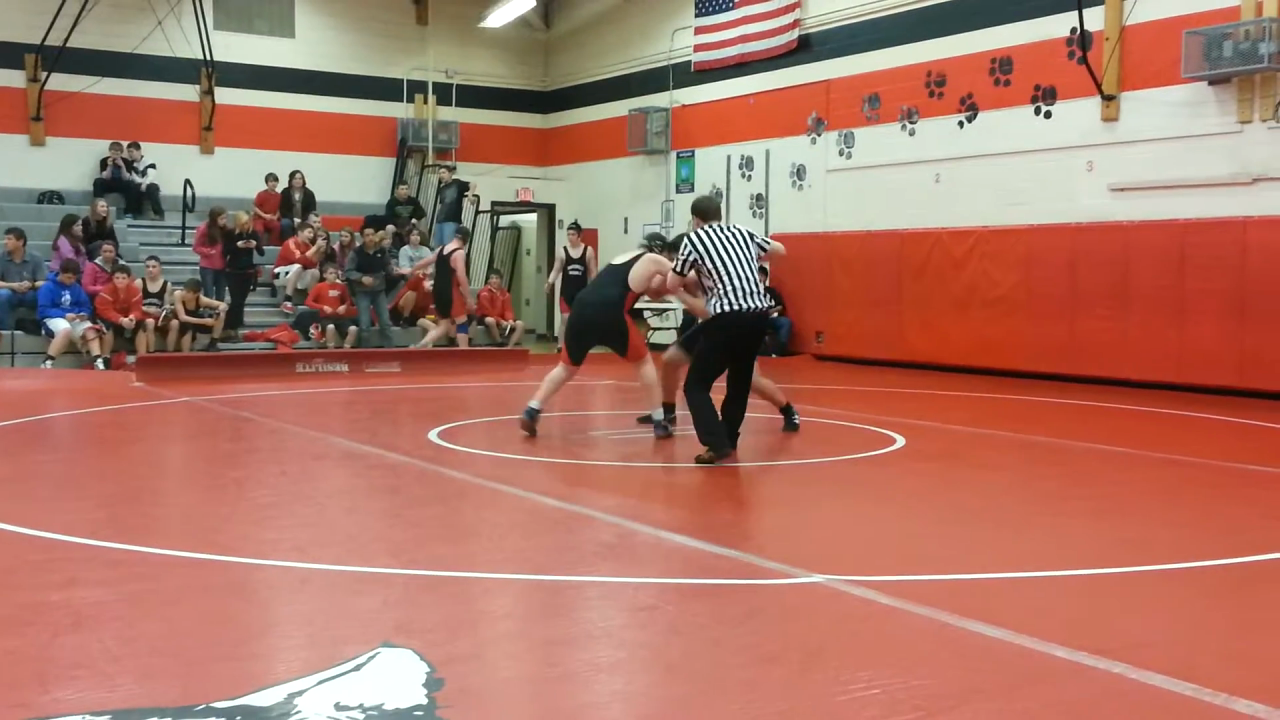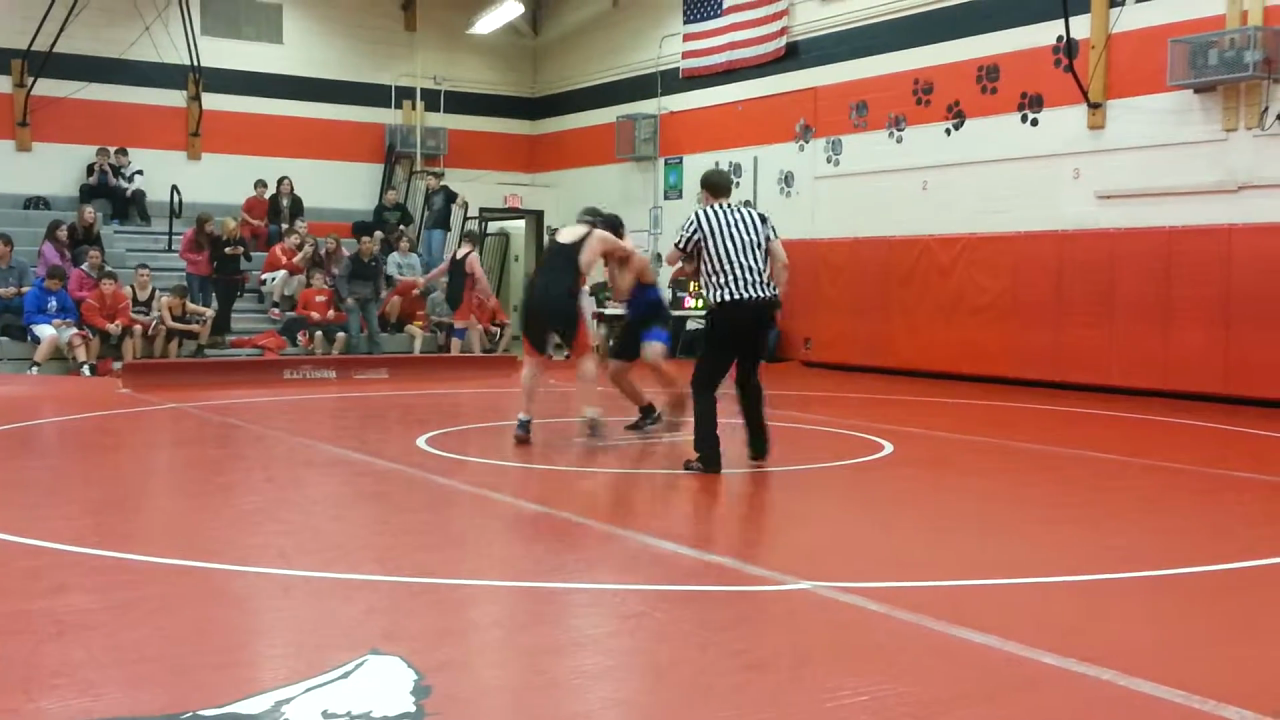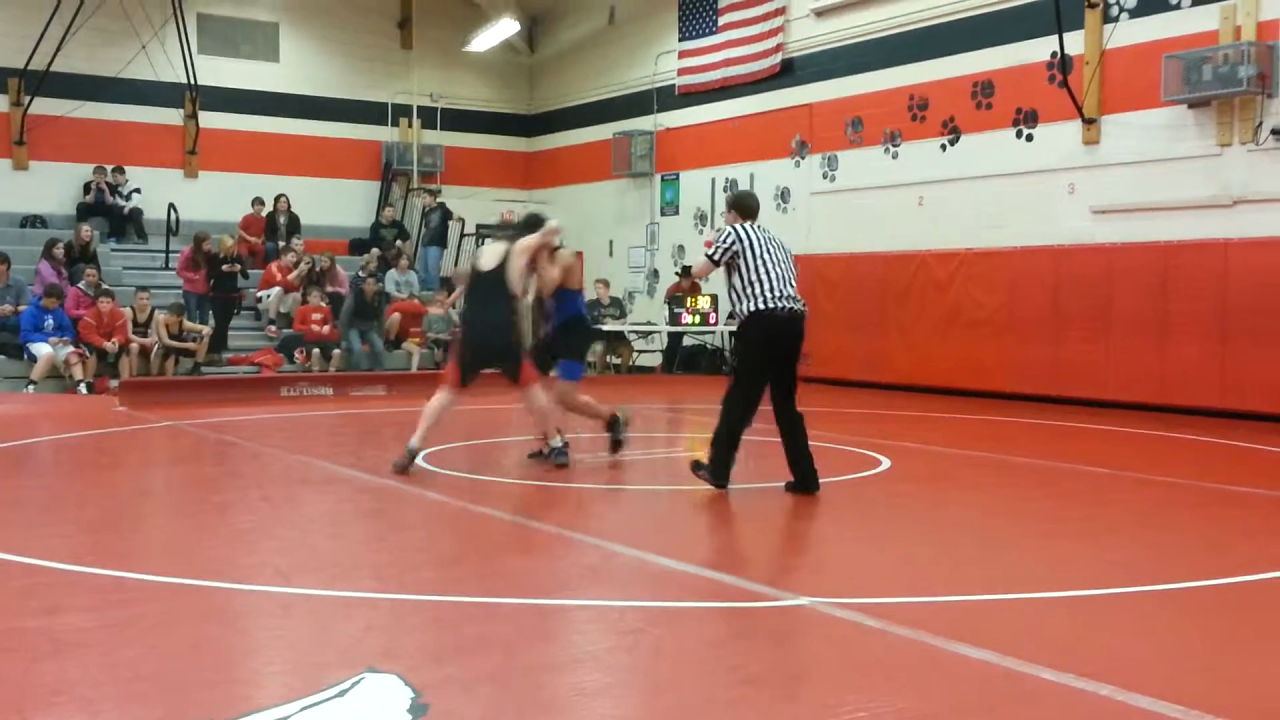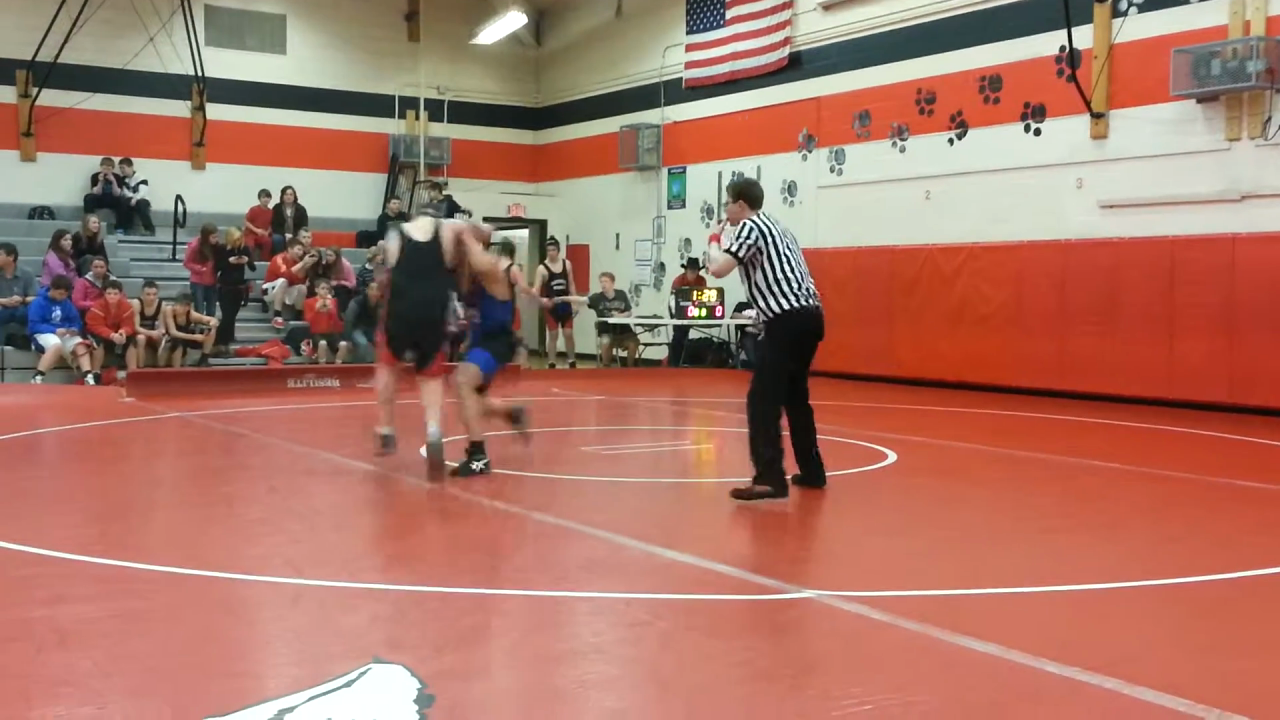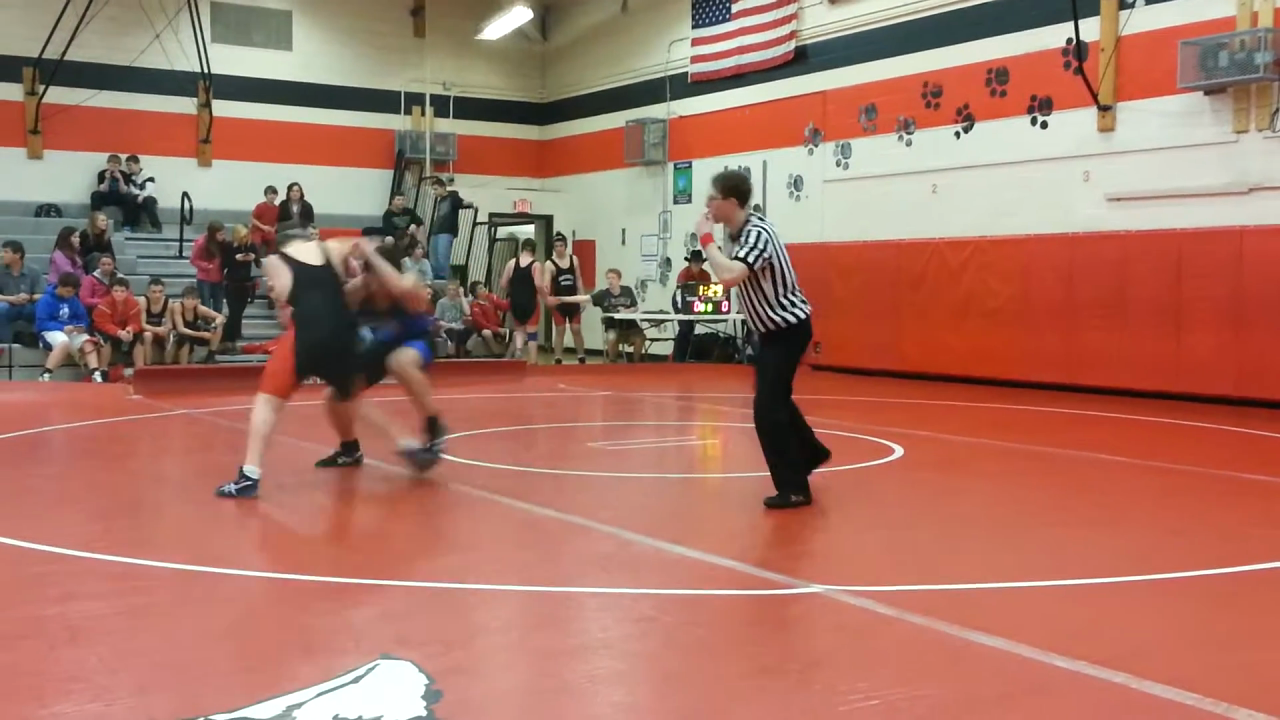
dt=0.3s
person 1, frame 1
left shoulder: (693, 239)
right shoulder: (742, 232)
left elbow: (671, 286)
right elbow: (779, 250)
left wrist: (690, 272)
left hip: (728, 318)
right hip: (759, 315)
left knee: (696, 385)
right knee: (740, 378)
left ankle: (717, 444)
right ankle: (727, 438)
person 1, frame 2
left shoulder: (700, 218)
right shoulder: (756, 217)
left elbow: (672, 260)
right elbow: (781, 262)
right wrist: (776, 300)
left hip: (729, 309)
right hip: (761, 306)
left knee: (704, 384)
right knee: (748, 377)
left ankle: (708, 457)
right ankle: (758, 444)
person 1, frame 3
left shoulder: (733, 233)
right shoulder: (775, 241)
left elbow: (698, 273)
left wrist: (711, 248)
left hip: (761, 321)
right hip: (792, 320)
left knee: (740, 399)
right knee: (785, 402)
left ankle: (717, 469)
right ankle: (805, 476)
person 1, frame 4
left shoulder: (751, 228)
right shoulder: (775, 228)
left elbow: (718, 268)
left wrist: (715, 239)
left hip: (789, 322)
right hip: (808, 317)
left knee: (761, 397)
right knee: (793, 397)
left ankle: (770, 478)
right ankle: (811, 470)
person 1, frame 5
left shoulder: (757, 233)
right shoulder: (741, 231)
left elbow: (729, 277)
left wrist: (706, 239)
left hip: (787, 330)
right hip: (774, 329)
left knee: (768, 407)
right knee: (776, 399)
left ankle: (793, 488)
right ankle: (811, 453)
person 2, frame 1
left shoulder: (623, 257)
right shoulder: (654, 261)
left hip: (581, 310)
right hip: (609, 314)
left knee: (567, 367)
right knee: (643, 361)
left ankle: (532, 411)
right ankle: (660, 420)
person 2, frame 2
left shoulder: (561, 231)
right shoulder: (600, 236)
right elbow: (627, 253)
left hip: (534, 298)
right hip: (563, 302)
left knee: (533, 360)
right knee: (584, 356)
left ankle: (524, 423)
right ankle: (591, 417)
person 2, frame 3
left shoulder: (481, 253)
right shoulder: (521, 248)
right elbow: (552, 228)
left hip: (473, 335)
right hip: (504, 336)
left knee: (447, 392)
right knee: (532, 388)
left ankle: (412, 449)
right ankle: (556, 446)
person 2, frame 4
left shoulder: (394, 234)
right shoulder: (447, 226)
left elbow: (389, 280)
left hip: (401, 312)
right hip: (434, 311)
left knee: (386, 367)
right knee: (430, 380)
left ankle: (385, 433)
right ankle: (433, 438)
person 2, frame 5
left shoulder: (274, 261)
right shoulder: (332, 249)
left elbow: (284, 300)
left hip: (306, 331)
right hip: (343, 333)
left knee: (267, 401)
right knee: (343, 397)
left ankle: (249, 477)
person 3, frame 1
right shoulder: (692, 278)
left elbow: (704, 313)
left knee: (751, 380)
right knee: (668, 362)
left ankle: (788, 411)
right ankle: (667, 411)
person 3, frame 2
left shoulder: (636, 260)
right shoulder: (617, 257)
left elbow: (621, 293)
left wrist: (613, 265)
left hip: (654, 316)
right hip: (635, 318)
left knee: (652, 358)
right knee: (616, 373)
left ankle: (675, 401)
right ankle: (649, 412)
person 3, frame 3
left shoulder: (564, 257)
right shoulder: (544, 259)
left elbow: (547, 288)
left wrist: (542, 254)
left hip: (576, 331)
right hip: (558, 330)
left knee: (566, 397)
left ankle: (613, 421)
right ankle: (554, 443)
person 3, frame 4
left shoulder: (491, 267)
right shoulder: (464, 269)
left elbow: (481, 265)
left wrist: (466, 236)
left hip: (499, 339)
right hip: (481, 338)
left knee: (461, 382)
right knee: (472, 397)
left ankle: (478, 455)
right ankle: (514, 414)
person 3, frame 5
left shoulder: (411, 284)
right shoulder: (362, 285)
left elbow: (400, 287)
left wrist: (370, 254)
left hip: (415, 340)
right hip: (385, 343)
left knee: (401, 363)
right knee: (337, 397)
left ankle: (433, 427)
right ankle: (350, 450)
